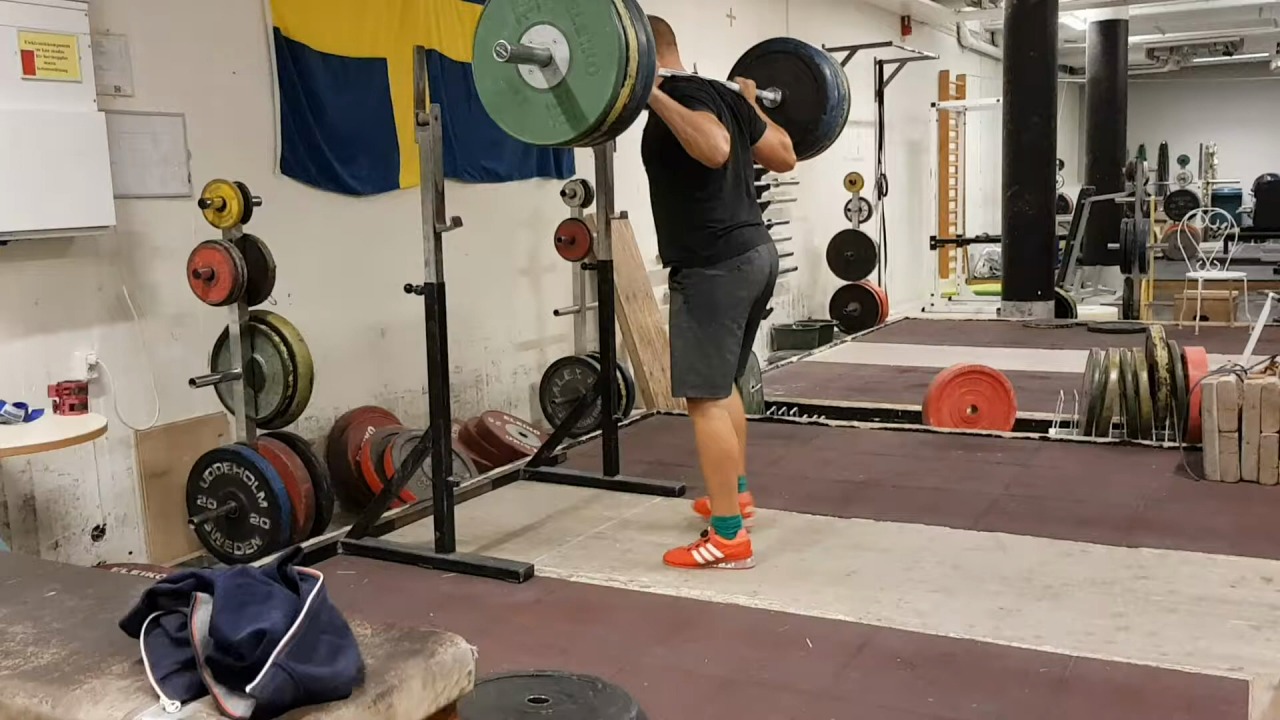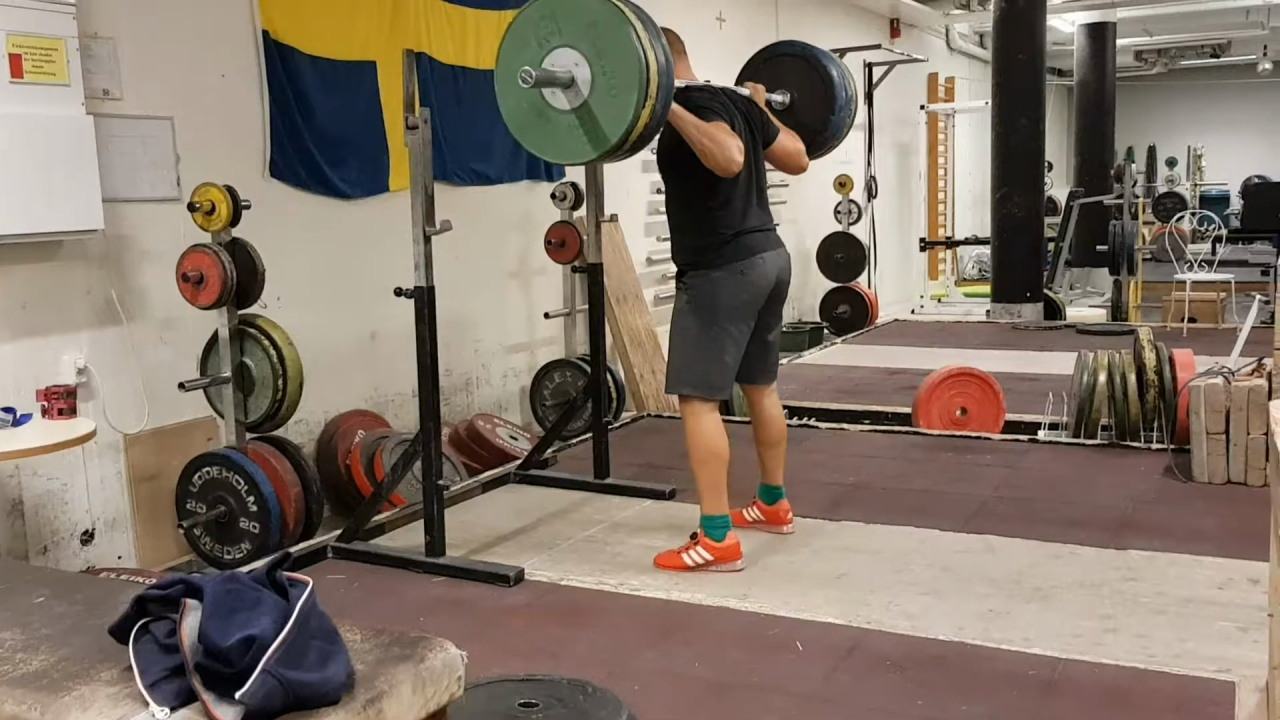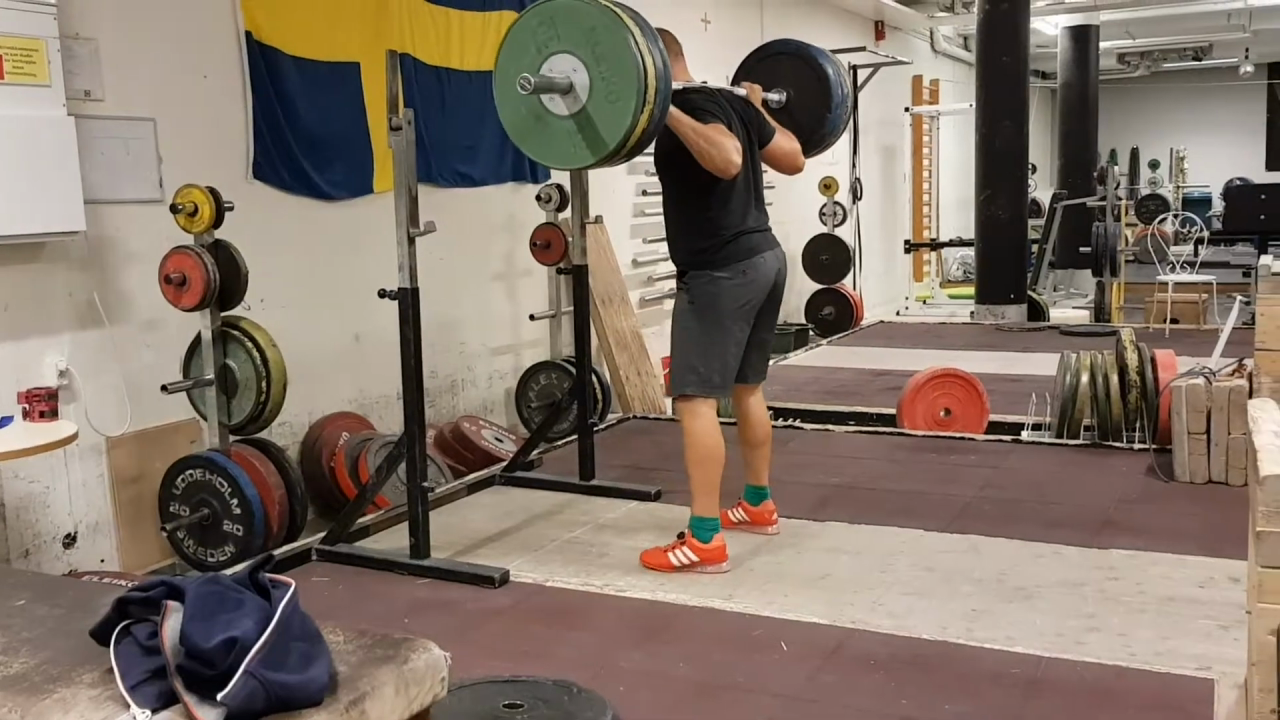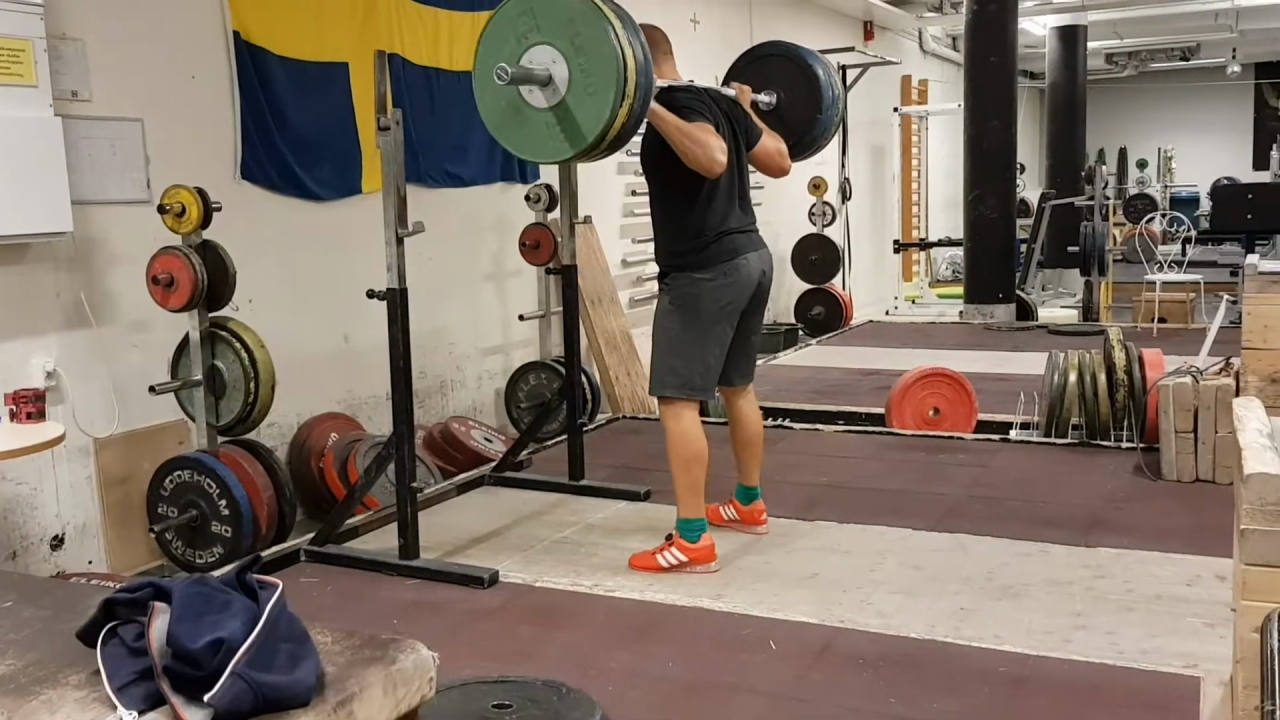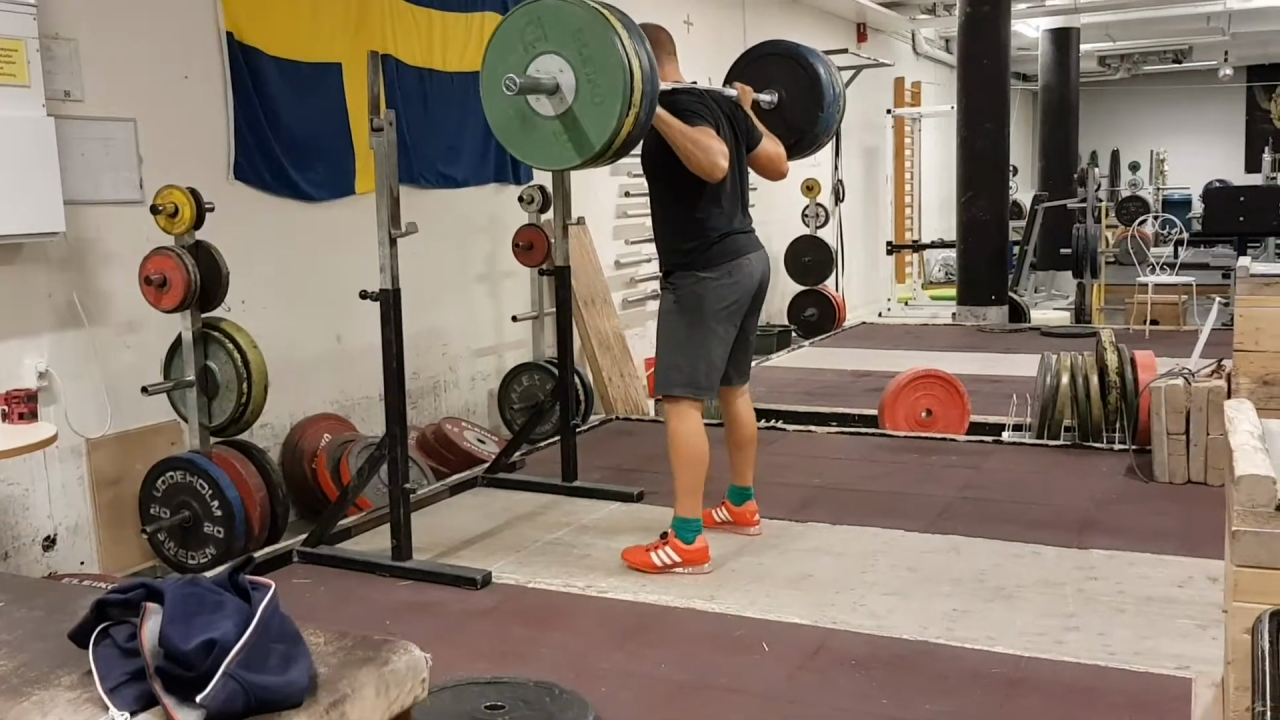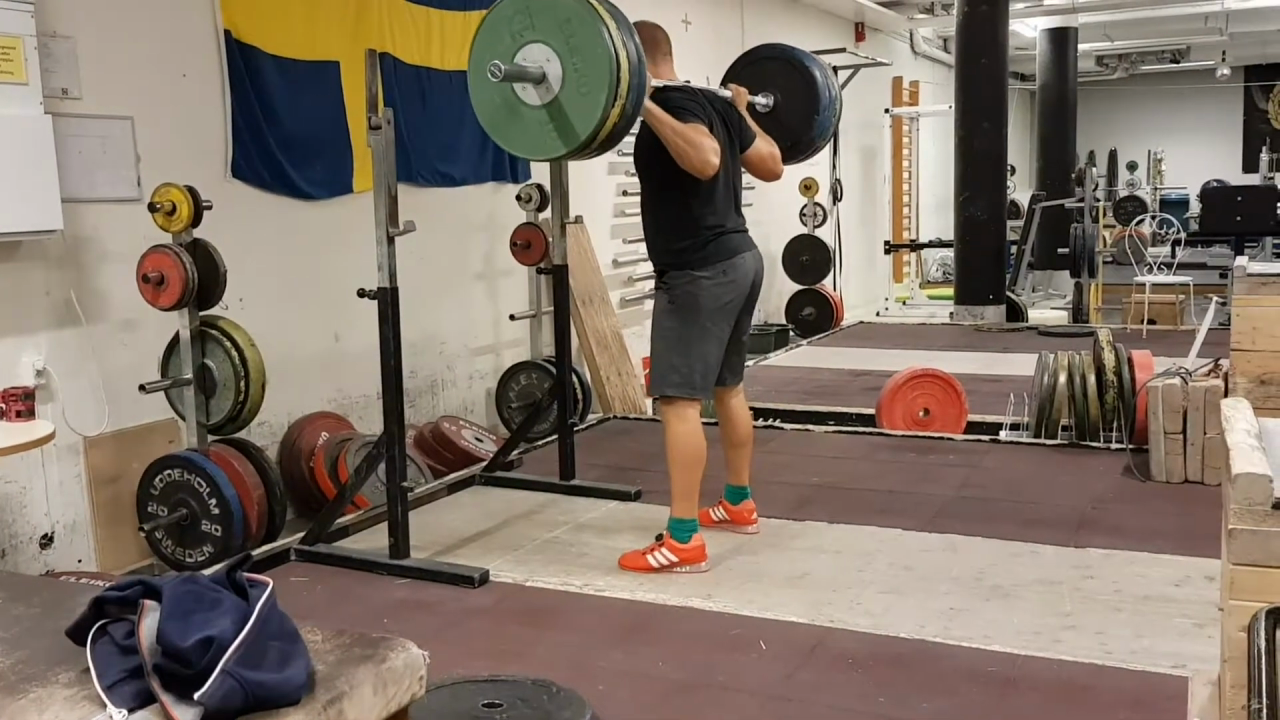
dt=0.5s
person 1, frame 1
left shoulder: (680, 95)
right shoulder: (722, 95)
left elbow: (714, 149)
right elbow: (784, 157)
left wrist: (652, 93)
right wrist: (753, 106)
left hip: (714, 266)
right hip: (755, 252)
left knee: (705, 398)
right knee: (720, 383)
left ankle: (728, 538)
right ankle: (731, 496)
person 1, frame 2
left shoulder: (695, 105)
right shoulder: (735, 102)
left elbow: (729, 159)
right elbow: (797, 158)
left wrist: (666, 107)
right wrist: (763, 109)
left hip: (721, 270)
right hip: (766, 257)
left knee: (698, 399)
right knee: (760, 387)
left ankle: (717, 539)
right ankle: (773, 504)
person 1, frame 3
left shoulder: (691, 107)
right shoulder: (733, 103)
left elbow: (728, 160)
right elbow: (793, 159)
left wrist: (664, 109)
right wrist: (760, 109)
left hip: (721, 270)
right hip: (764, 257)
left knee: (695, 399)
right knee: (746, 387)
left ankle: (703, 541)
right ankle: (758, 504)
person 1, frame 4
left shoulder: (677, 105)
right shoulder: (720, 103)
left elbow: (712, 159)
right elbow: (779, 162)
left wrist: (648, 106)
right wrist: (748, 111)
left hip: (705, 271)
right hip: (750, 258)
left knee: (678, 401)
right knee: (736, 388)
left ankle: (692, 541)
right ankle: (748, 504)
person 1, frame 5
left shoulder: (679, 107)
right shoulder: (721, 104)
left elbow: (715, 164)
right elbow: (778, 165)
left wrist: (652, 111)
right wrist: (748, 111)
left hip: (706, 272)
right hip: (747, 259)
left knee: (681, 401)
right knee: (732, 388)
left ankle: (685, 542)
right ankle: (742, 505)
person 1, frame 6
left shoulder: (671, 105)
right shoulder: (714, 104)
left elbow: (705, 160)
right elbow: (771, 165)
left wrist: (643, 104)
right wrist: (742, 112)
left hip: (698, 272)
right hip: (739, 259)
left knee: (678, 400)
right knee: (726, 387)
left ankle: (683, 541)
right ankle: (739, 504)
